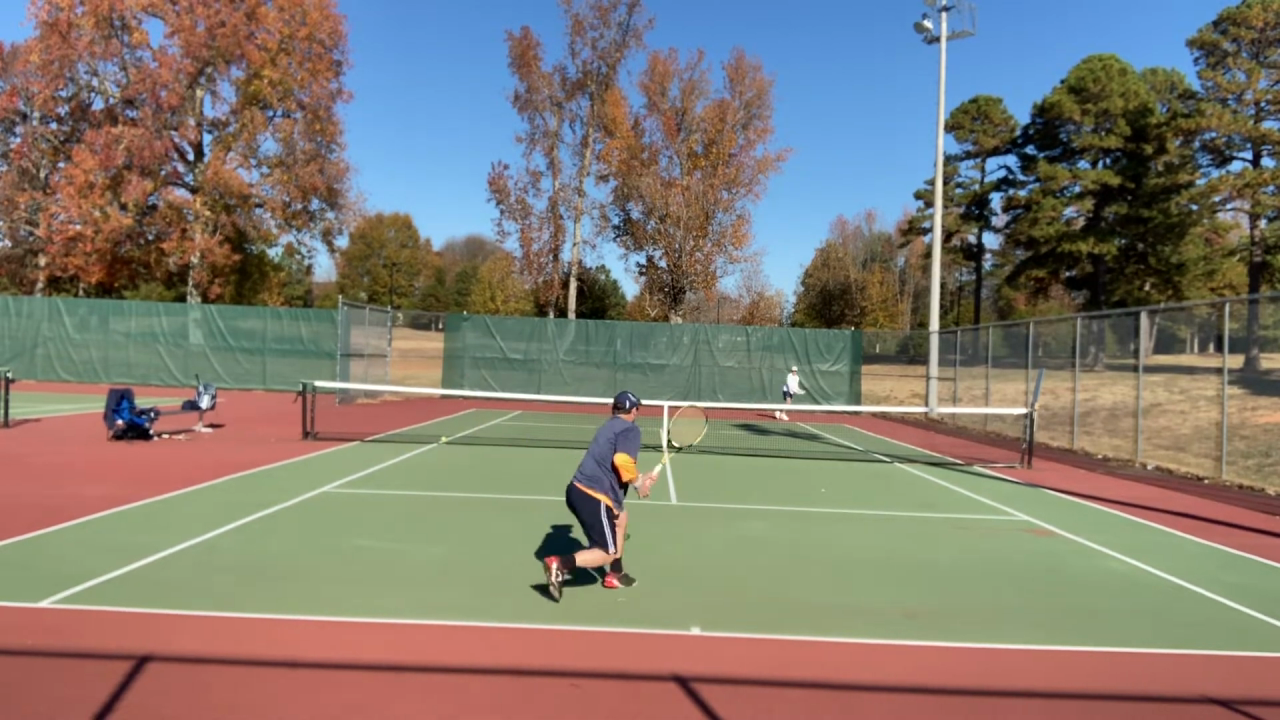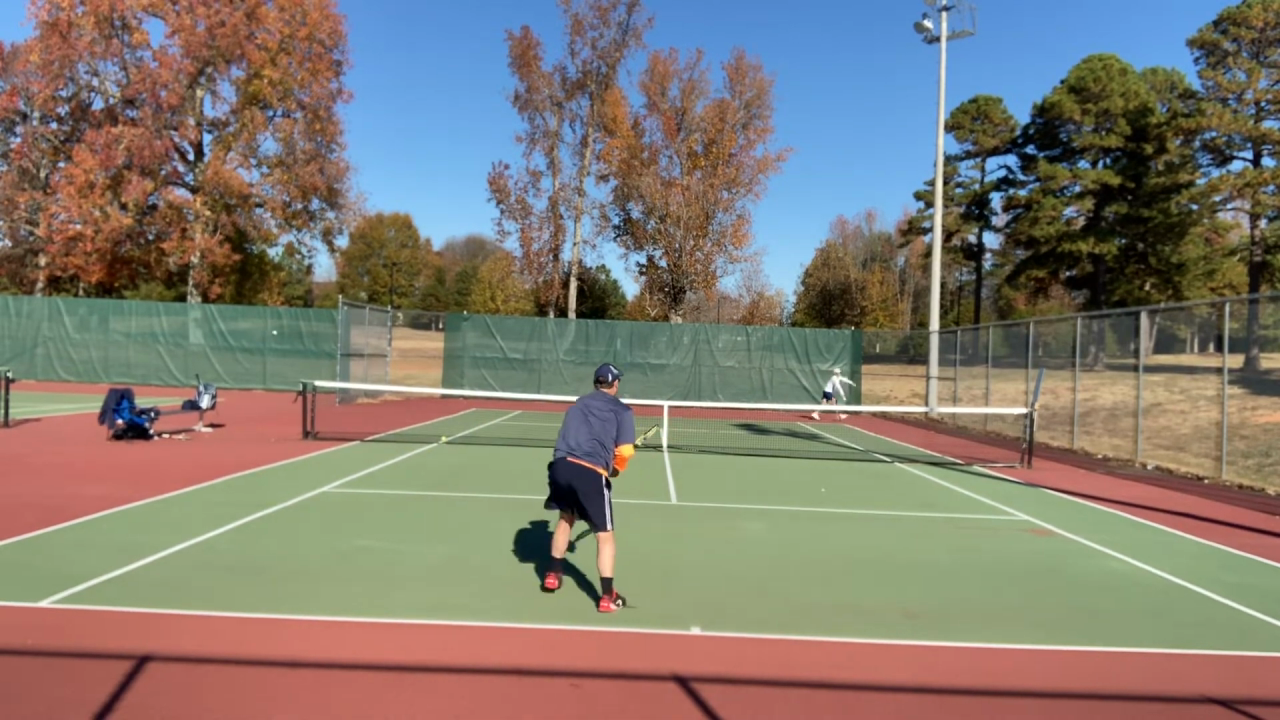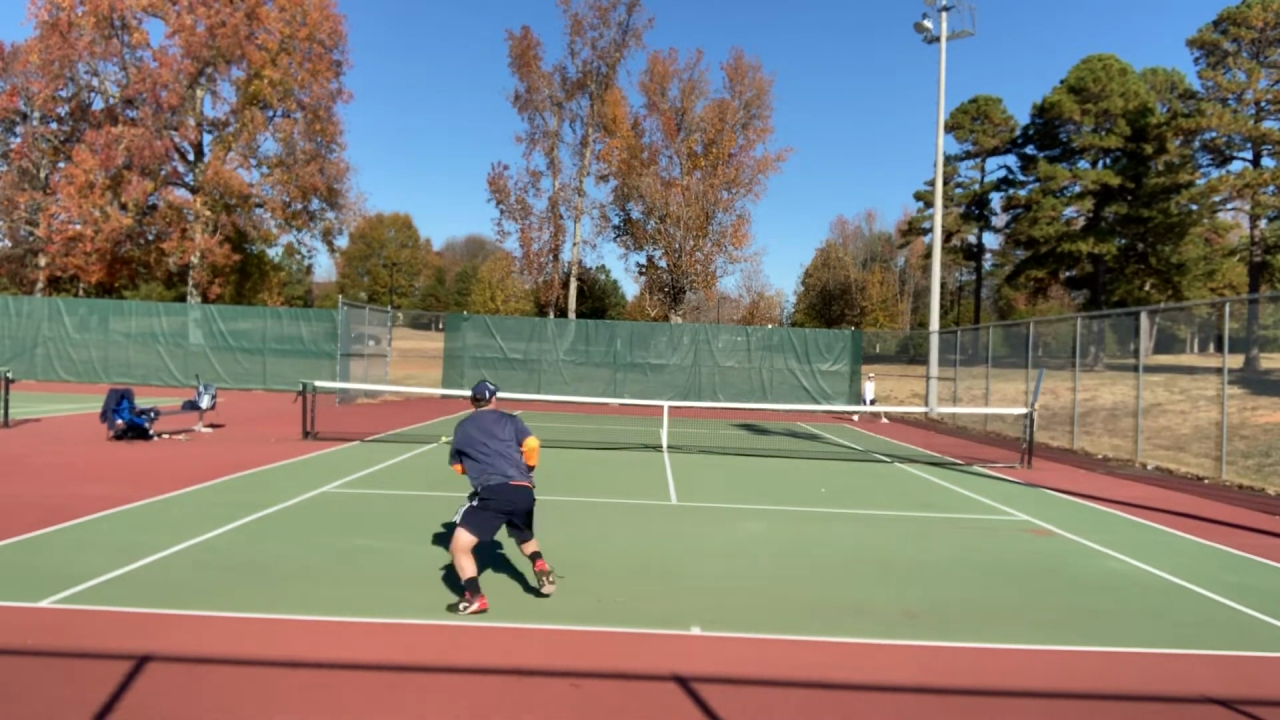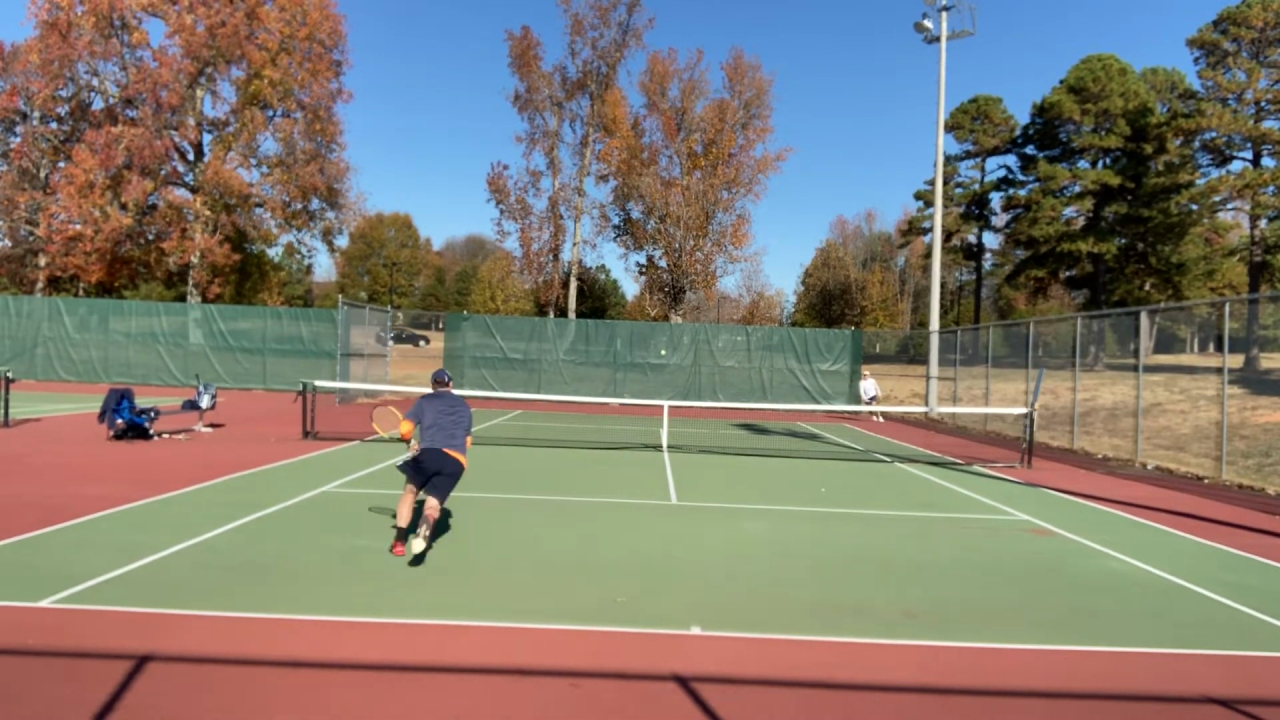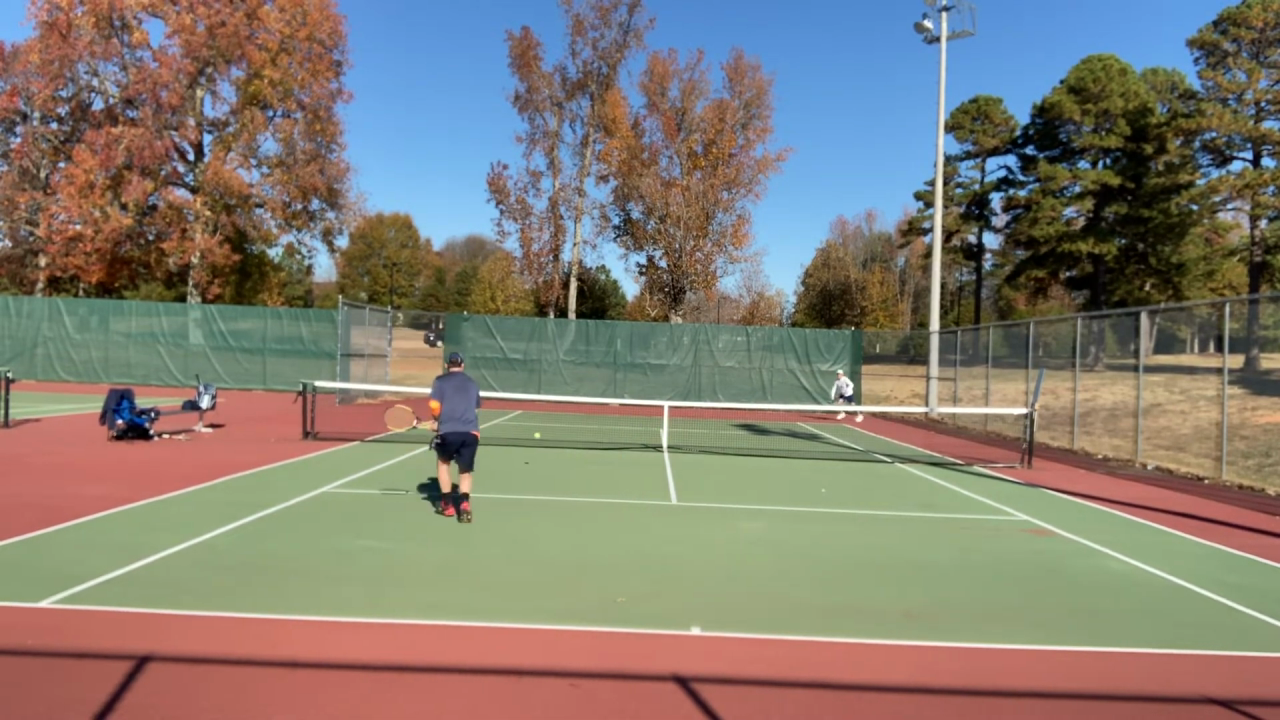
dt=0.5s
person 1, frame 1
left shoulder: (608, 427)
right shoulder: (629, 430)
right elbow: (623, 460)
left wrist: (641, 477)
right wrist: (638, 484)
left hip: (577, 490)
right hip: (592, 498)
left knee: (620, 520)
right knee: (606, 554)
left ankle: (615, 574)
right ankle: (559, 565)
person 1, frame 2
left shoulder: (576, 404)
right shoulder: (622, 410)
right elbow: (624, 452)
right wrist: (615, 468)
left hip: (561, 467)
right hip: (591, 475)
left knee: (566, 520)
right knee: (605, 537)
left ankle: (553, 575)
right ankle: (607, 597)
person 1, frame 3
left shoulder: (462, 428)
right shoulder: (510, 420)
left elbow: (457, 467)
right elbow: (532, 445)
right wrist: (527, 470)
left hip: (490, 494)
right hip: (522, 492)
left knee: (459, 547)
right knee: (526, 541)
left ankle: (475, 596)
right ankle: (540, 567)
person 1, frame 4
left shoulder: (424, 401)
right shoulder: (463, 406)
left elbow: (405, 428)
right elbow: (467, 439)
left wrist: (412, 442)
left hip: (429, 453)
right hip: (456, 461)
left knee: (409, 493)
right knee: (432, 506)
left ankle: (400, 542)
right ankle: (423, 532)
person 1, frame 5
left shoulder: (440, 380)
right shoulder: (472, 383)
left wrist: (437, 421)
left hip: (448, 431)
right hip: (471, 433)
left knee: (443, 464)
right knee: (465, 472)
left ankle: (447, 505)
right ankle: (464, 504)
